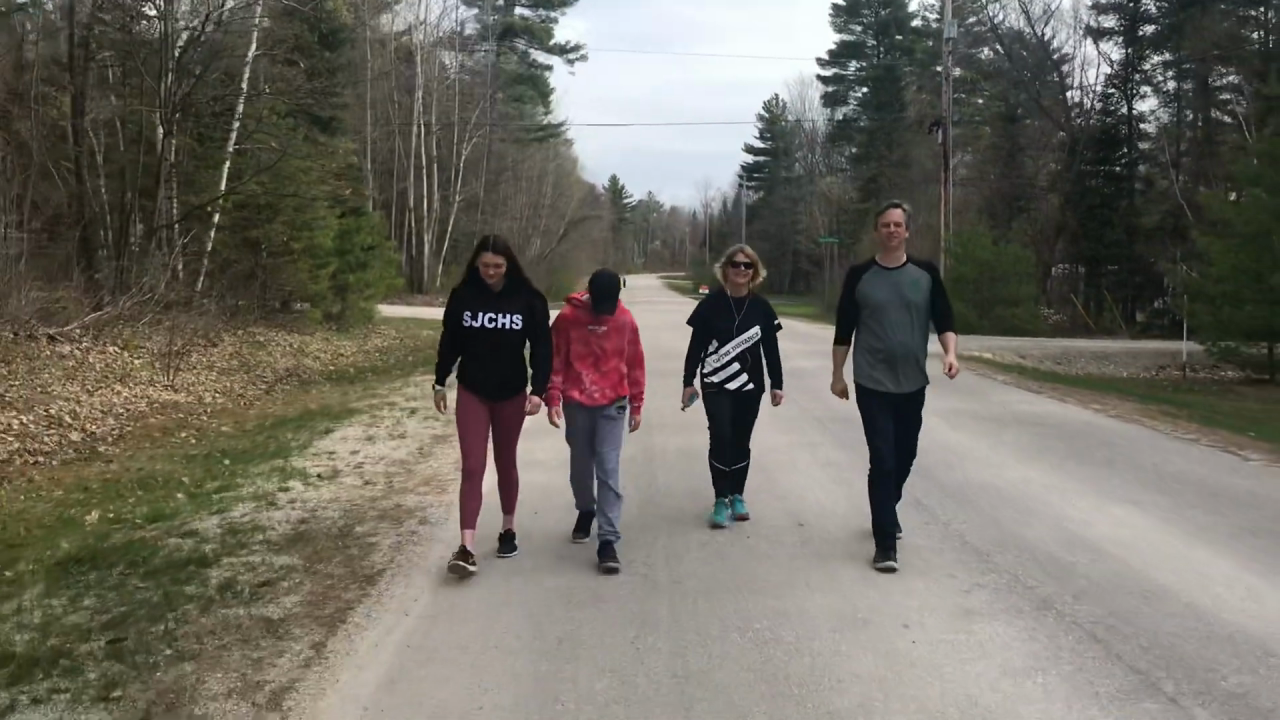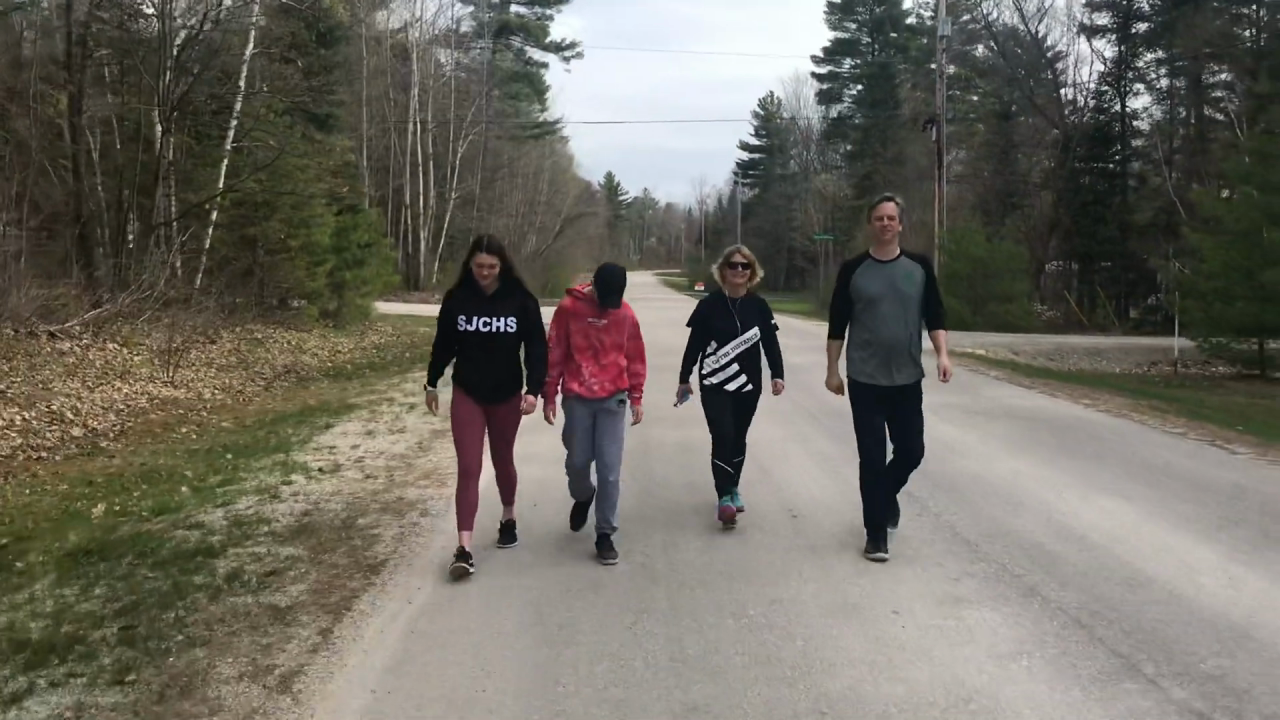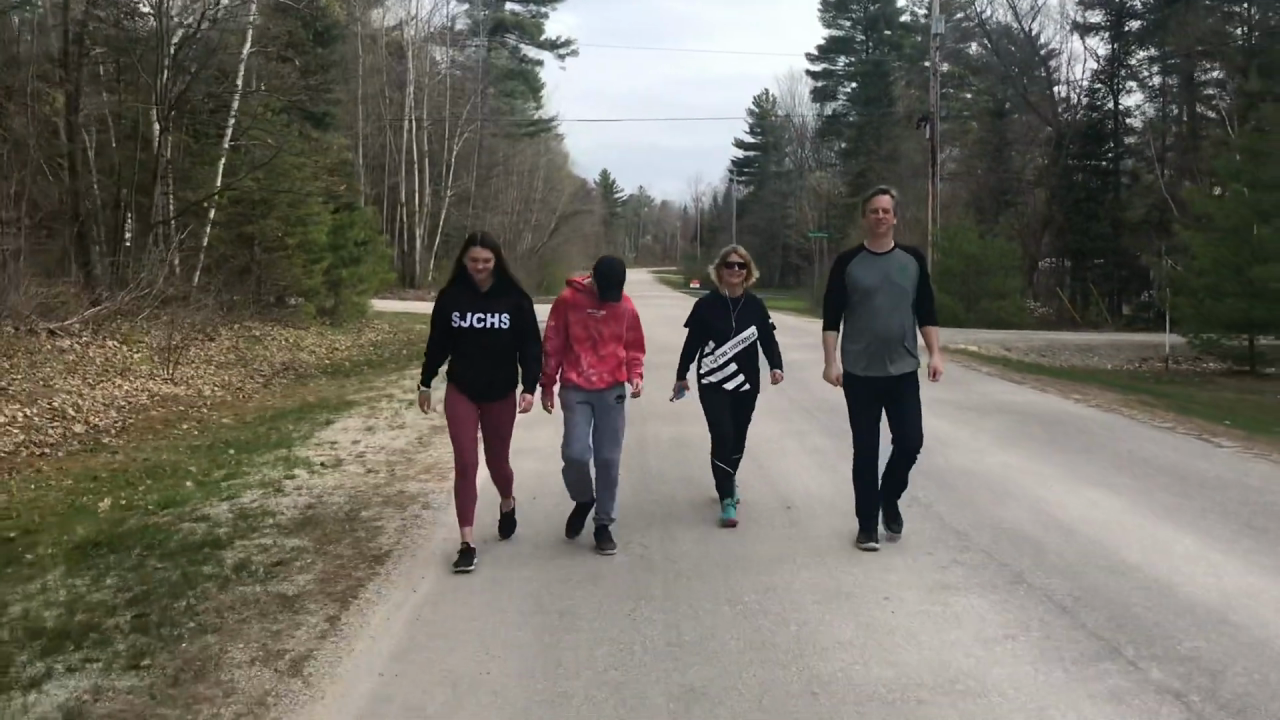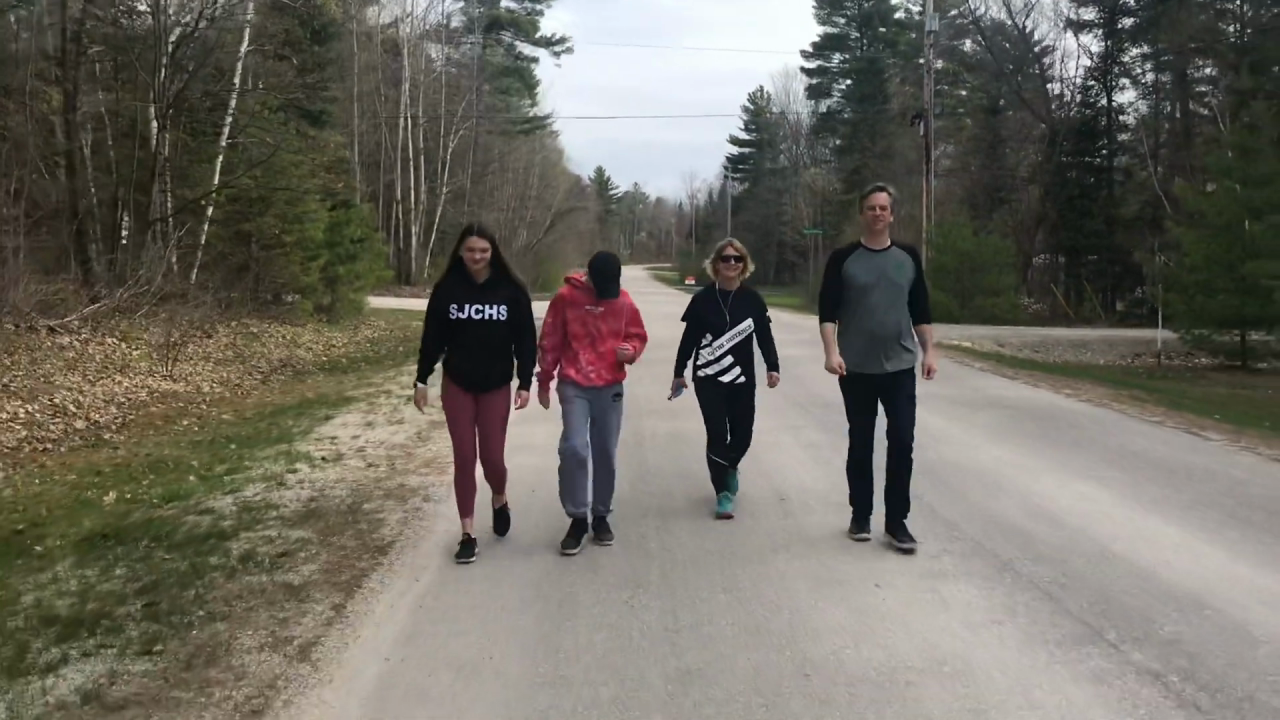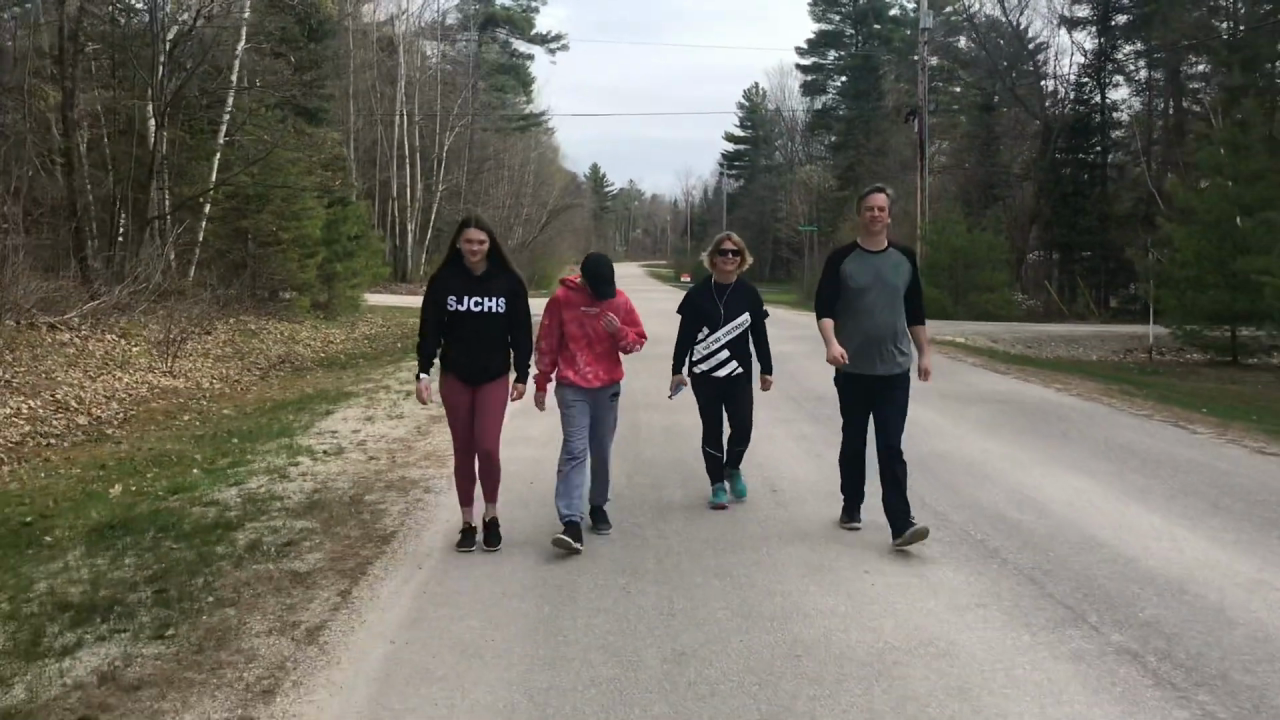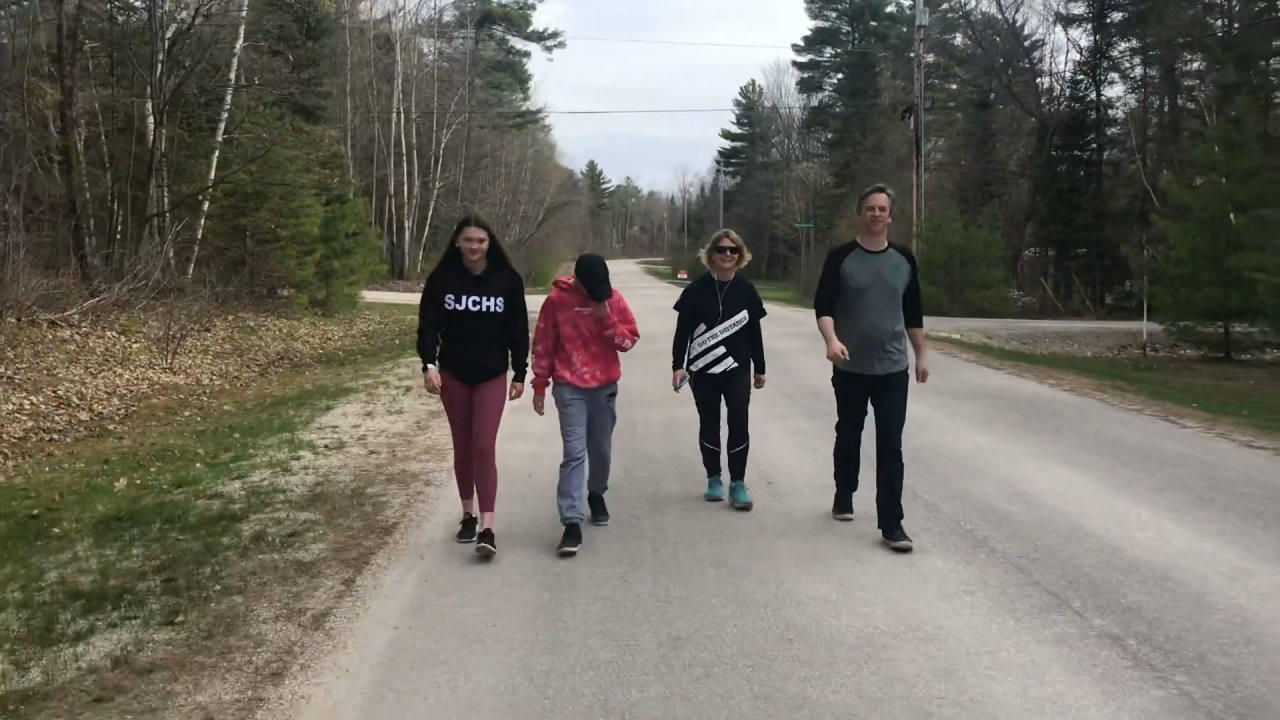
dt=0.1s
person 1, frame 1
left shoulder: (926, 273)
right shoulder: (859, 276)
left elbow: (944, 319)
right elbow: (844, 330)
left wrist: (950, 354)
right wrist: (838, 375)
left hip: (913, 385)
right hip: (872, 385)
left knee: (904, 458)
right knee: (882, 461)
left ankle: (886, 510)
right ankle: (886, 542)
person 1, frame 2
left shoulder: (919, 266)
right shoulder: (852, 270)
left elbow: (935, 315)
right elbow: (837, 325)
left wrist: (943, 354)
right wrist: (832, 370)
left hip: (908, 378)
right hip: (864, 379)
left knee: (912, 451)
right knee: (872, 455)
left ankle: (888, 495)
right ankle: (876, 532)
person 1, frame 3
left shoulder: (913, 259)
right shoulder: (847, 262)
left elbow: (926, 311)
right elbow: (831, 316)
left wrist: (934, 353)
right wrist: (831, 360)
left hip: (903, 370)
right hip: (860, 373)
left knee: (909, 443)
right knee: (865, 449)
left ankle: (889, 499)
right ankle: (867, 523)
person 1, frame 4
left shoulder: (909, 257)
right shoulder: (843, 258)
left elbow: (920, 309)
right elbow: (828, 311)
left wrist: (928, 352)
right wrist: (831, 351)
left hip: (900, 366)
right hip: (856, 368)
left knee: (902, 441)
right knee: (861, 443)
left ankle: (897, 522)
right ankle: (861, 513)
person 1, frame 5
left shoulder: (905, 259)
right shoulder: (841, 258)
left elbow: (915, 311)
right elbow: (824, 307)
left wrist: (924, 353)
right wrist: (831, 344)
left hip: (895, 369)
right hip: (853, 369)
left knee: (891, 445)
right knee: (854, 441)
left ankle: (901, 523)
right ankle: (851, 505)
person 1, frame 6
left shoulder: (904, 259)
right shoulder: (841, 257)
left elbow: (913, 312)
right elbow: (823, 305)
left wrist: (922, 355)
right wrist: (831, 340)
left hip: (893, 368)
right hip: (851, 368)
left knee: (891, 445)
right knee: (848, 436)
left ankle: (891, 525)
right ankle: (844, 494)
person 2, frame 1
left shoulder: (528, 299)
right shoulder: (462, 296)
left elbow: (542, 347)
right elbow: (450, 342)
left wrist: (539, 389)
right wrist: (440, 383)
left hip: (511, 394)
right hip: (471, 392)
left knee: (505, 463)
right knee: (472, 467)
left ankle: (508, 528)
right ankle: (466, 548)
person 2, frame 2
left shoulder: (521, 301)
right shoulder: (456, 298)
left elbow: (536, 348)
right elbow: (444, 344)
left wrist: (533, 389)
right wrist: (432, 384)
left hip: (506, 395)
right hip: (466, 394)
left knee: (503, 461)
right knee: (468, 467)
left ankle: (508, 517)
right ankle: (464, 549)
person 2, frame 3
left shoulder: (515, 298)
right shoulder: (450, 296)
left elbow: (531, 346)
right elbow: (438, 343)
left wrist: (529, 388)
right wrist: (426, 383)
left hip: (501, 394)
right hip: (460, 393)
left knee: (498, 462)
right knee: (465, 466)
left ankle: (508, 504)
right ankle: (466, 543)
person 2, frame 4
left shoulder: (511, 290)
right shoulder: (446, 289)
left elbow: (526, 339)
right elbow: (433, 338)
left wrist: (525, 383)
right wrist: (422, 380)
left hip: (497, 386)
right hip: (456, 385)
left knee: (491, 458)
right knee: (464, 458)
left ankle: (499, 501)
right ankle: (468, 534)
person 2, frame 5
left shoulder: (508, 282)
right shoulder: (443, 281)
left elbow: (521, 332)
right elbow: (429, 330)
left wrist: (521, 376)
right wrist: (423, 373)
left hip: (494, 378)
right hip: (454, 377)
left knee: (488, 448)
right knee: (463, 450)
left ankle: (491, 517)
right ankle: (468, 522)
person 2, frame 6
left shoulder: (507, 281)
right shoulder: (441, 279)
left elbow: (518, 331)
right elbow: (428, 327)
left wrist: (519, 374)
right wrist: (429, 365)
left hip: (492, 377)
right hip: (452, 375)
left knee: (483, 447)
right knee: (462, 447)
left ankle: (487, 527)
right ankle: (468, 514)
person 3, frame 1
left shoulder: (625, 320)
right shoulder: (567, 317)
left elbow: (635, 364)
right elbow: (556, 362)
left wrist: (636, 405)
right wrist: (553, 400)
left hip: (613, 405)
right hip: (577, 405)
left knee: (608, 470)
right knee: (581, 465)
left ankle: (608, 541)
right ankle: (586, 509)
person 3, frame 2
left shoulder: (626, 314)
right shoulder: (568, 309)
left elbow: (636, 358)
right elbow: (554, 355)
left wrist: (636, 397)
right wrist: (549, 395)
left hip: (613, 398)
right hip: (576, 398)
left knee: (609, 466)
right knee: (578, 460)
left ankle: (605, 533)
right ankle: (583, 496)
person 3, frame 3
left shoulder: (625, 306)
right shoulder: (568, 300)
left elbow: (635, 346)
right elbow: (552, 345)
left wrist: (636, 375)
right wrist: (547, 386)
left hip: (612, 390)
right hip: (575, 389)
left knee: (608, 458)
right knee: (575, 454)
left ankle: (604, 524)
right ankle: (583, 499)
person 3, frame 4
left shoulder: (624, 301)
right shoulder: (565, 297)
left elbow: (638, 337)
right elbow: (549, 341)
left wrist: (630, 351)
right wrist: (544, 381)
left hip: (610, 387)
right hip: (573, 385)
left knee: (605, 454)
right knee: (574, 449)
left ankle: (600, 515)
right ankle: (577, 518)
person 3, frame 5
left shoulder: (619, 300)
right shoulder: (561, 299)
left elbow: (638, 340)
right elbow: (547, 343)
left wrist: (620, 331)
right wrist: (542, 382)
left hip: (608, 386)
right hip: (571, 387)
left knee: (600, 450)
right knee: (574, 451)
left ankle: (598, 505)
person 3, frame 6
left shoulder: (614, 299)
right shoulder: (556, 300)
left elbow: (630, 339)
right elbow: (543, 345)
left wrist: (608, 321)
right wrist: (539, 386)
left hip: (605, 385)
right hip: (569, 386)
left knee: (600, 448)
right knee: (574, 452)
left ankle: (597, 493)
person 4, frame 1
left shoulder: (761, 306)
right shoulder: (710, 304)
left elbow: (770, 346)
right elbow: (696, 345)
left wrist: (776, 383)
right wrist: (689, 382)
left hip: (750, 385)
right hip: (716, 383)
left knee: (740, 441)
right knee: (720, 437)
left ankle: (736, 495)
right ankle: (722, 500)
person 4, frame 2
left shoulder: (758, 305)
right shoulder: (709, 305)
left elbow: (770, 344)
right elbow: (694, 344)
left wrist: (777, 375)
right wrist: (684, 379)
left hip: (748, 384)
right hip: (714, 385)
left knee: (738, 438)
right knee: (722, 437)
left ankle: (732, 488)
right ankle: (725, 500)
person 4, frame 3
left shoulder: (755, 305)
right shoulder: (706, 305)
left elbow: (768, 340)
right elbow: (692, 342)
left wrist: (776, 367)
right wrist: (681, 375)
left hip: (746, 385)
right hip: (713, 384)
left knee: (738, 438)
right knee: (721, 438)
left ankle: (728, 479)
right ankle: (727, 501)
person 4, frame 4
left shoulder: (752, 299)
right shoulder: (702, 299)
left elbow: (764, 335)
right elbow: (689, 337)
left wrist: (772, 366)
right wrist: (679, 372)
left hip: (742, 378)
right hip: (709, 377)
left knee: (742, 434)
right knee: (716, 432)
left ankle: (730, 468)
right ankle: (723, 494)
person 4, frame 5
left shoulder: (748, 292)
right shoulder: (698, 293)
left elbow: (759, 333)
right elbow: (685, 335)
left wrist: (767, 369)
right wrist: (677, 370)
left hip: (739, 372)
right hip: (705, 373)
left knee: (742, 426)
right knee: (712, 428)
left ankle: (732, 468)
person 4, frame 6
left shoulder: (746, 290)
right shoulder: (696, 289)
left elbow: (754, 331)
right elbow: (683, 331)
left wrist: (760, 368)
right wrist: (678, 366)
left hip: (737, 367)
right hip: (703, 369)
left knee: (739, 421)
right knee: (709, 423)
left ankle: (738, 483)
right ankle: (714, 477)
